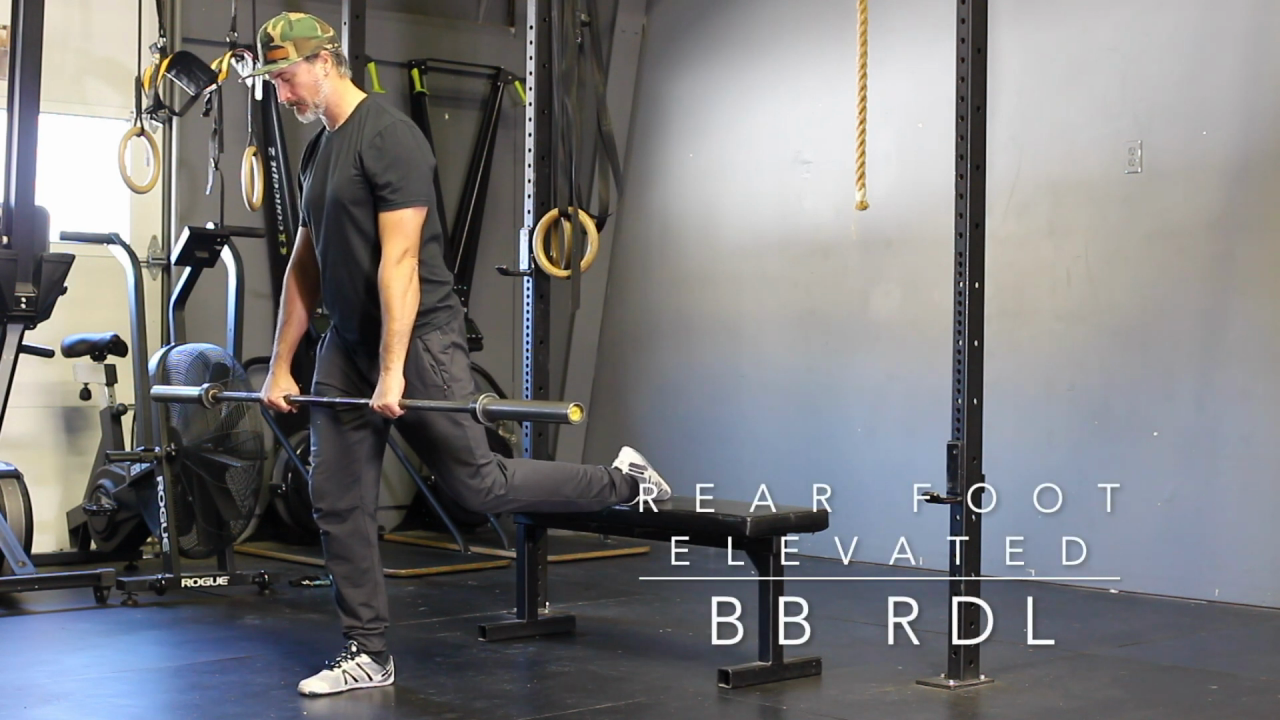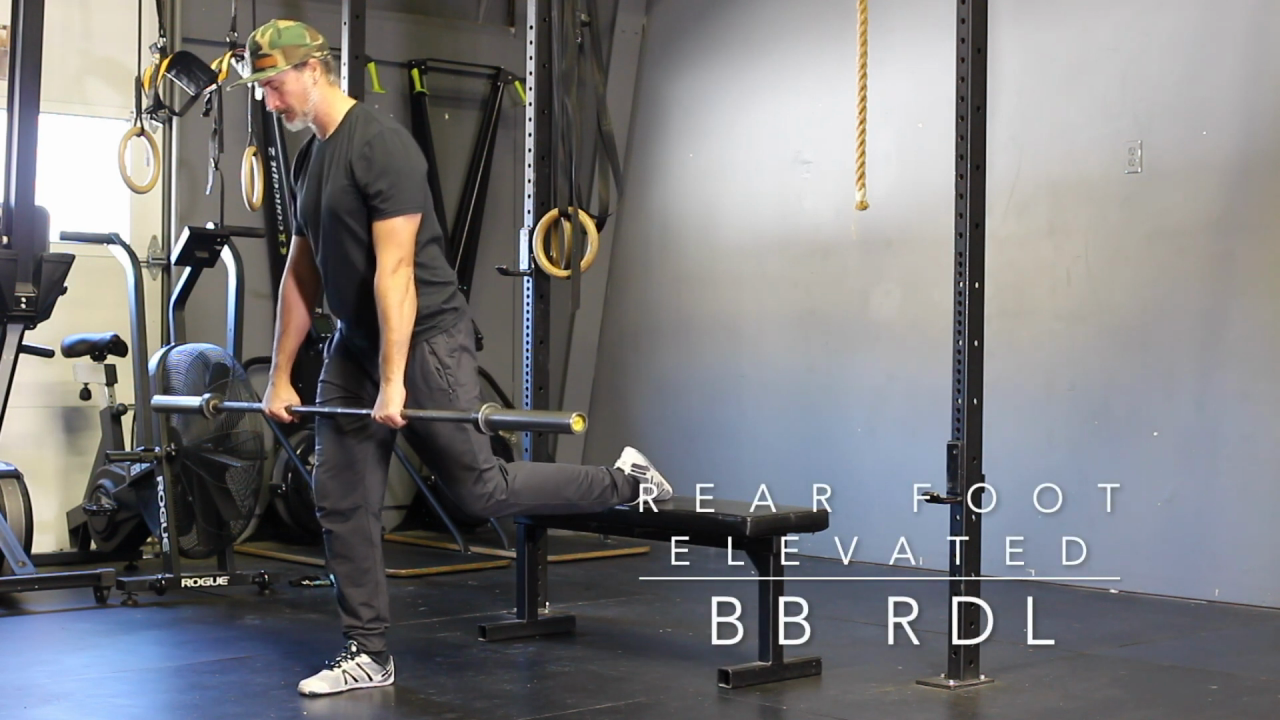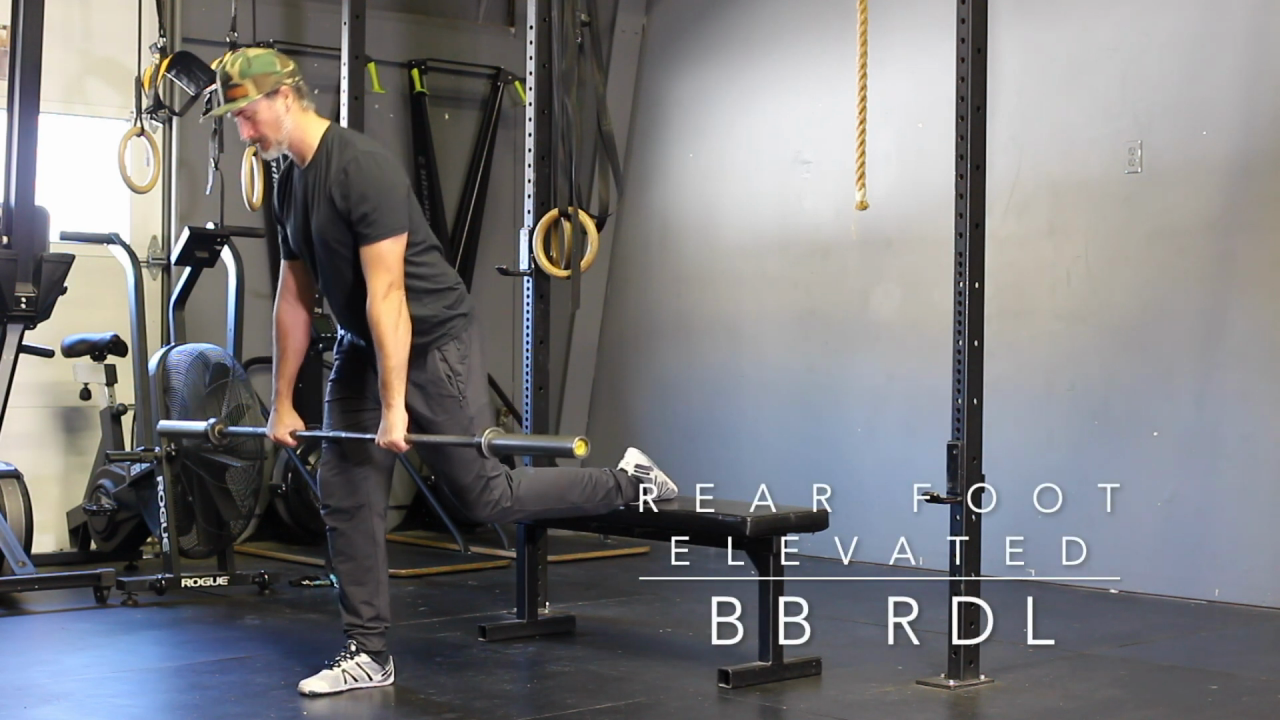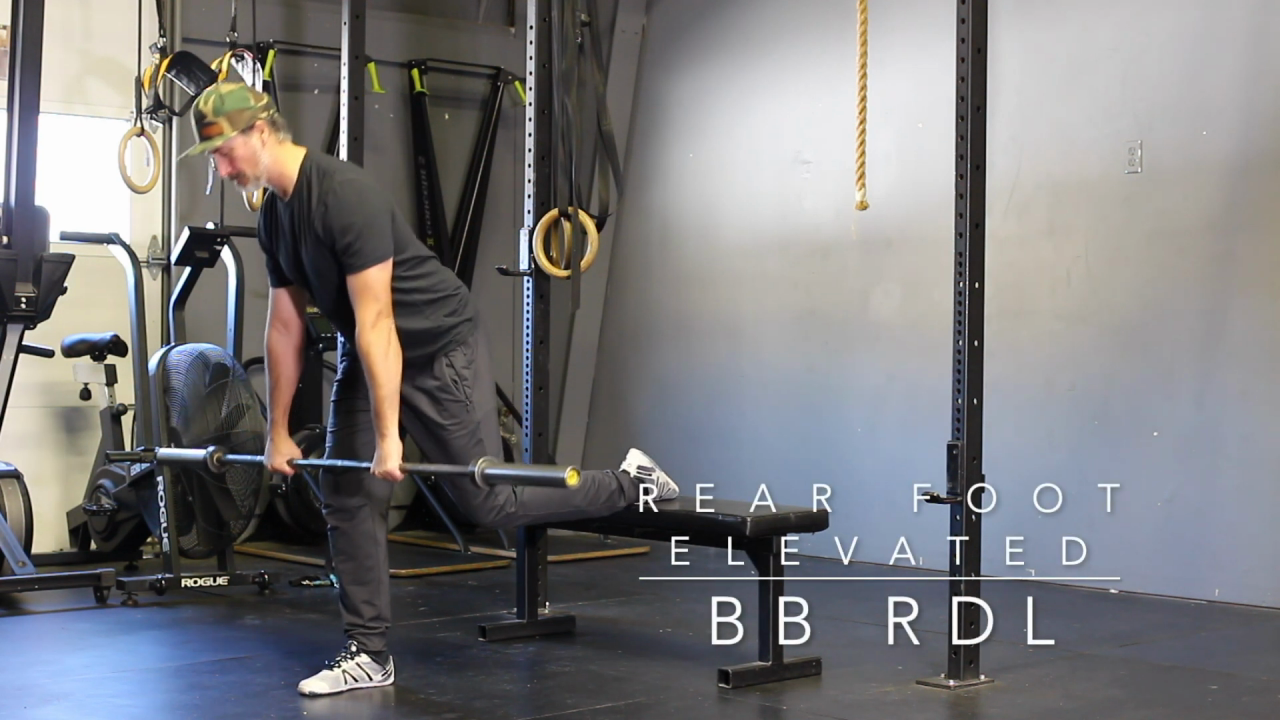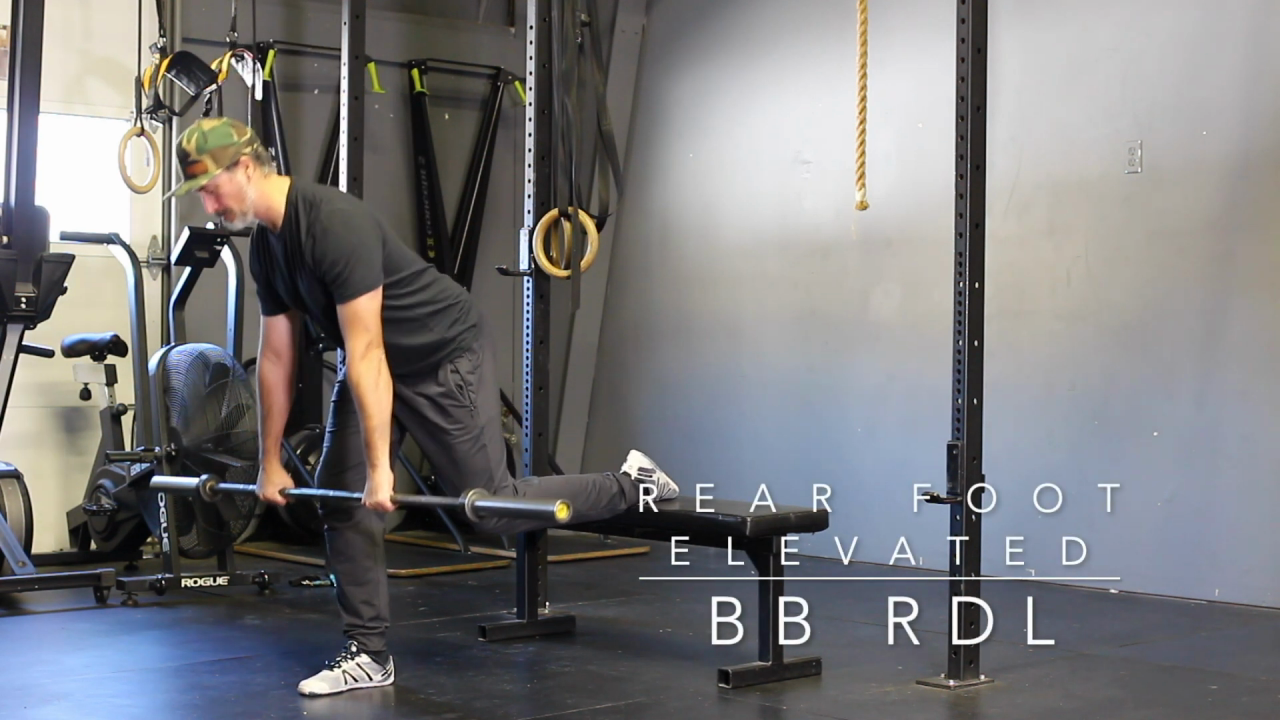
dt=0.3s
person 1, frame 1
left shoulder: (390, 137)
right shoulder: (318, 150)
left elbow: (400, 262)
right elbow: (305, 266)
left wrist: (392, 371)
right wrist: (280, 365)
left hip: (416, 341)
right hip: (346, 345)
left knee: (480, 484)
right knee: (337, 504)
left ankle: (623, 481)
right ankle: (367, 654)
person 1, frame 2
left shoulder: (381, 145)
right shoulder: (309, 159)
left elbow: (395, 270)
right elbow: (301, 276)
left wrist: (394, 382)
right wrist: (280, 377)
left hip: (425, 341)
right hip: (353, 344)
left knee: (479, 488)
right knee: (341, 501)
left ankle: (626, 481)
right ankle: (367, 654)
person 1, frame 3
left shoulder: (363, 167)
right shoulder: (290, 183)
left elbow: (387, 294)
right elbow: (294, 299)
left wrist: (394, 408)
right wrist: (281, 403)
left hip: (433, 345)
right hip: (362, 347)
left knee: (485, 494)
right knee: (345, 499)
left ankle: (628, 482)
right ankle: (368, 653)
person 1, frame 4
left shoulder: (346, 194)
right shoulder: (274, 217)
left elbow: (376, 321)
right elbow: (285, 327)
left wrist: (388, 437)
right wrist: (278, 432)
left hip: (441, 350)
right hip: (367, 353)
left knee: (488, 500)
right knee: (346, 496)
left ankle: (631, 482)
right ankle: (368, 653)
person 1, frame 5
left shoulder: (336, 223)
right shoulder: (265, 246)
left elbow: (365, 352)
right elbow: (276, 357)
left wrist: (380, 468)
right wrist: (270, 463)
left hip: (445, 357)
right hip: (377, 364)
right knee: (341, 498)
left ankle: (631, 484)
right ankle: (367, 654)
